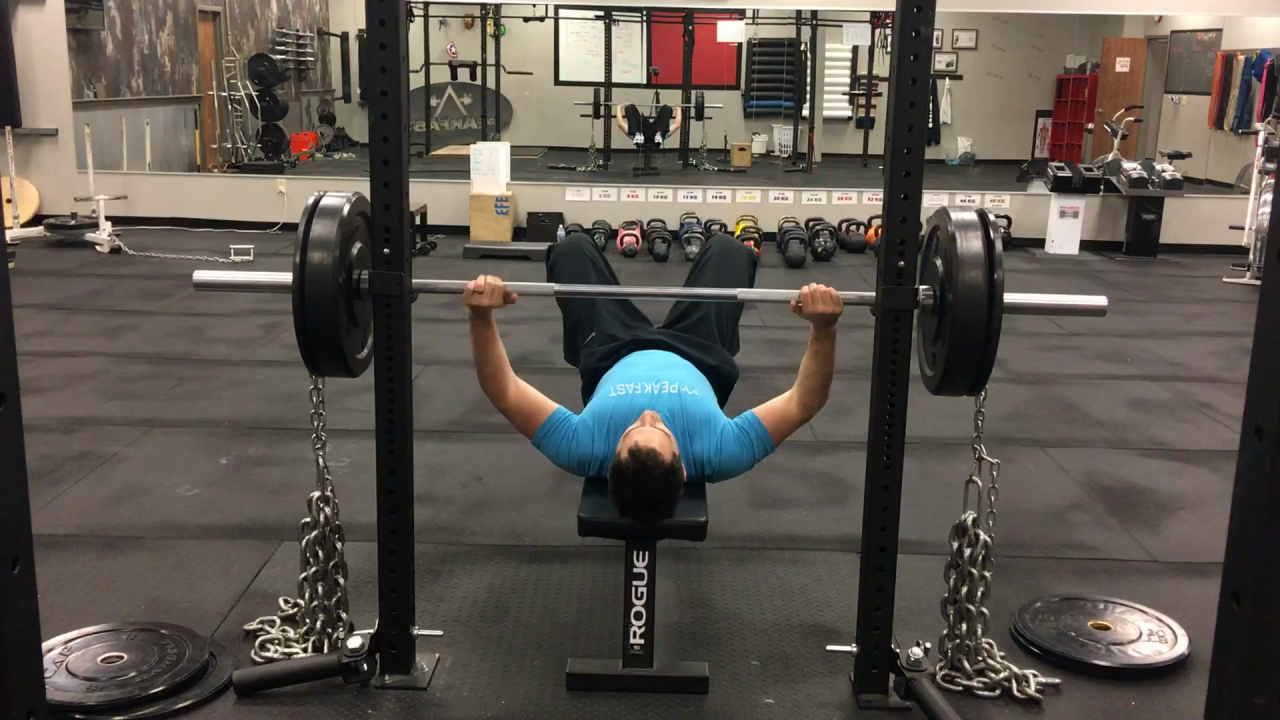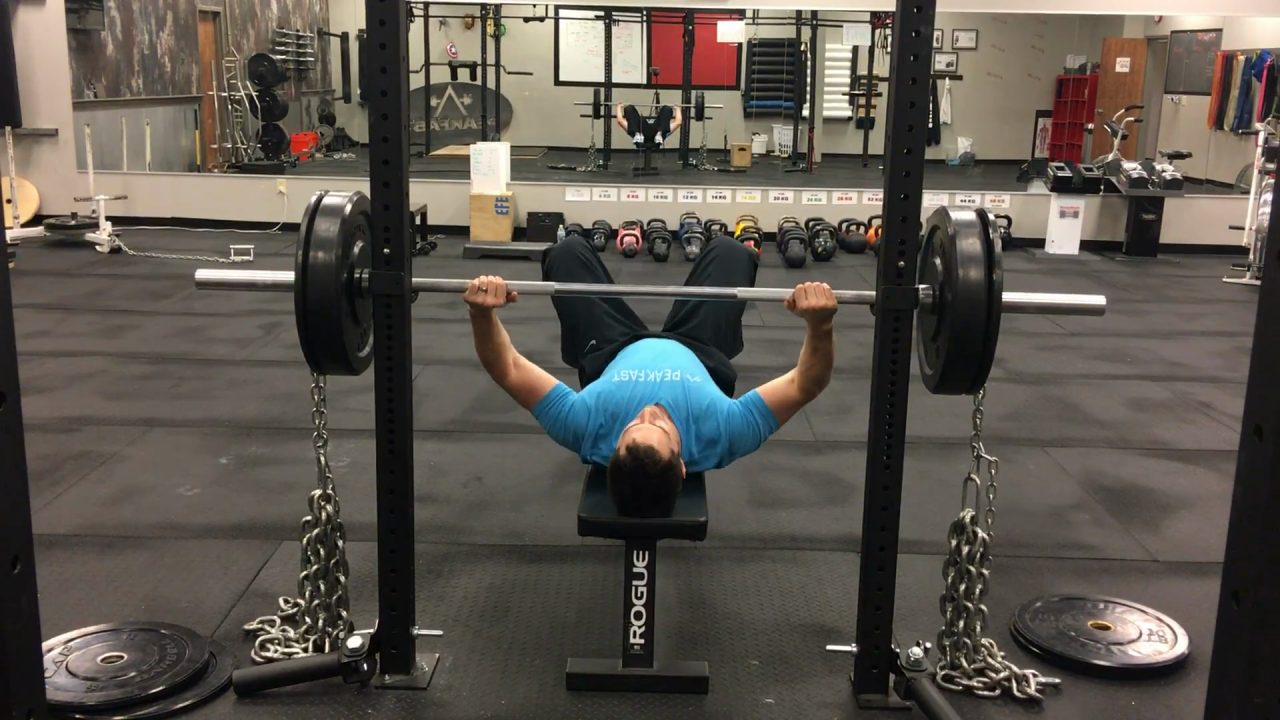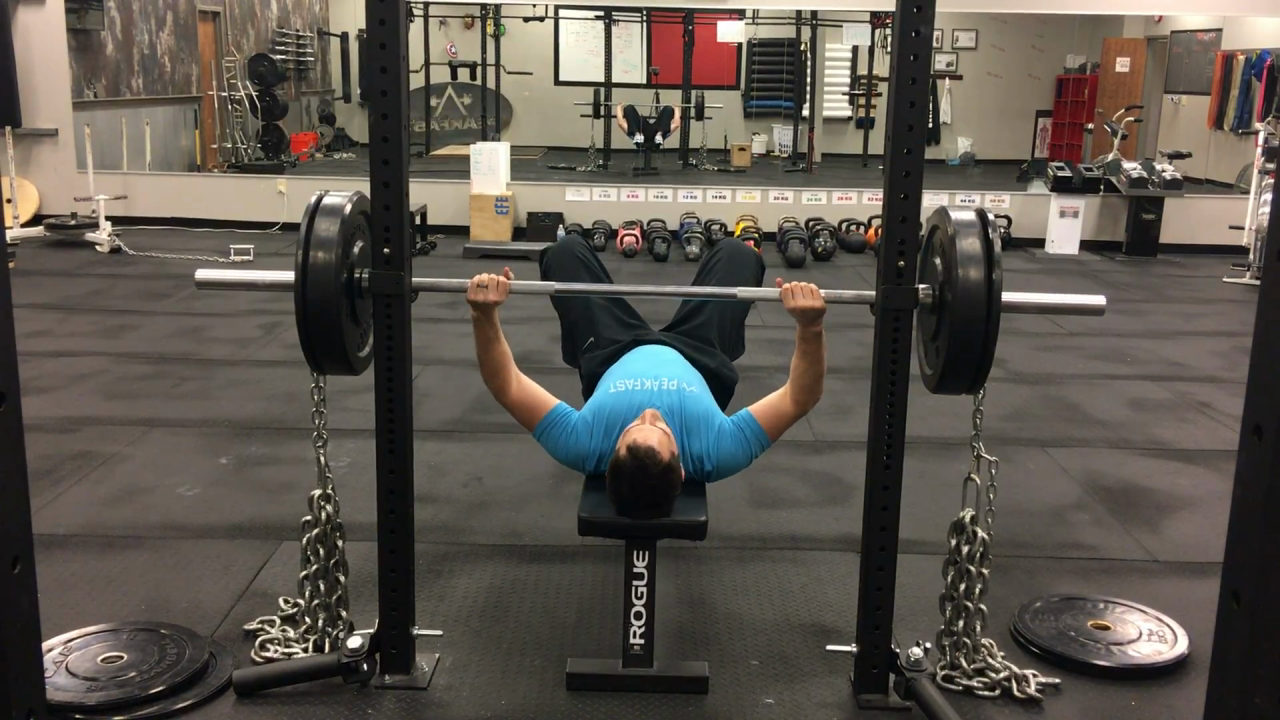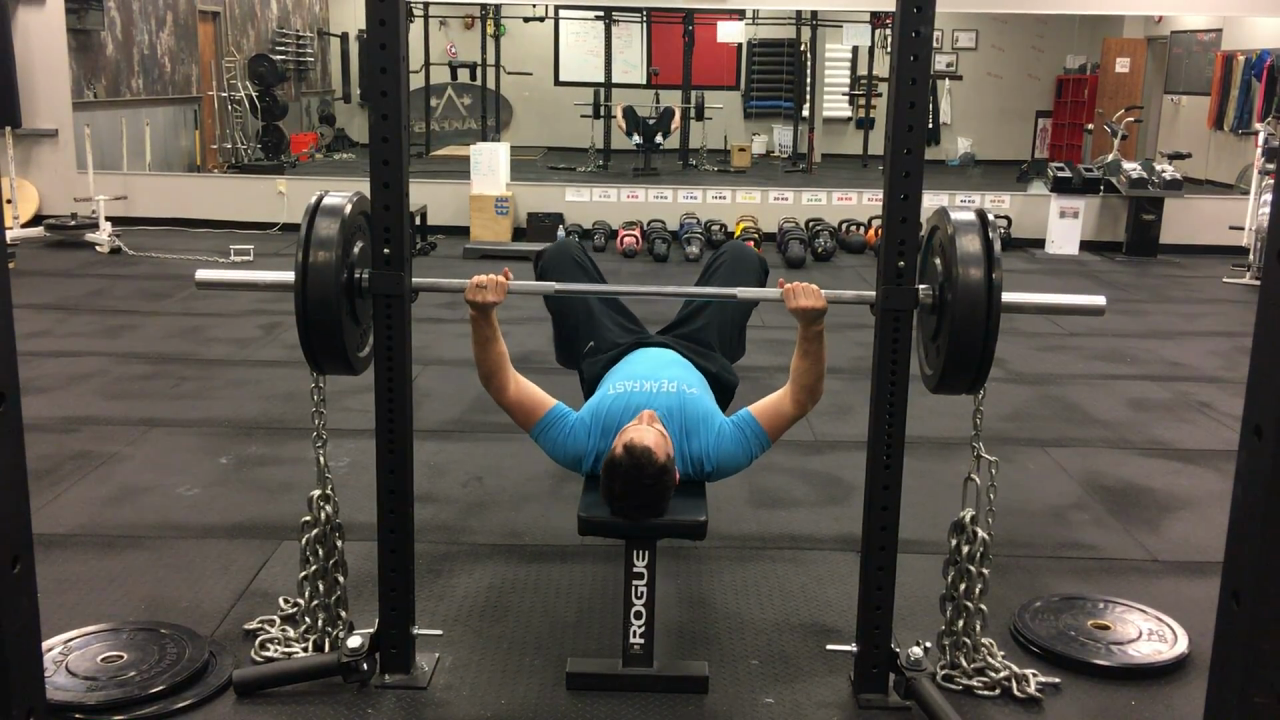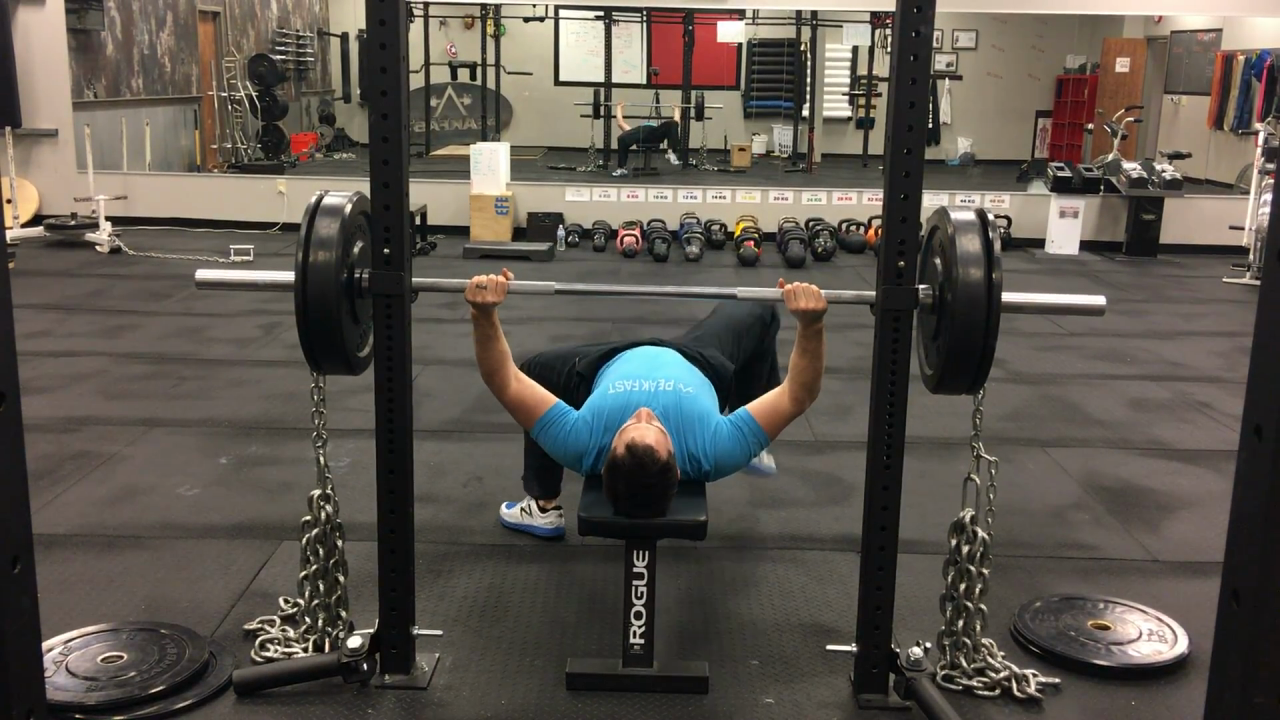
dt=1s
person 1, frame 1
left shoulder: (585, 450)
right shoulder: (715, 454)
left elbow: (503, 390)
right elbow: (805, 401)
left wrist: (482, 316)
right wrist: (823, 328)
left hip: (614, 360)
right hip: (695, 362)
left knee: (573, 248)
right knee: (729, 250)
person 1, frame 2
left shoulder: (587, 430)
right shoulder: (720, 437)
left elbow: (507, 368)
right elbow: (806, 384)
left wrist: (482, 313)
right wrist: (820, 324)
left hip: (613, 353)
right hip: (697, 354)
left knee: (567, 251)
right knee: (729, 250)
person 1, frame 3
left shoulder: (583, 446)
right shoulder: (715, 453)
left elbow: (505, 385)
right elbow: (799, 398)
left wrist: (484, 314)
right wrist: (810, 326)
left hip: (614, 360)
right hip: (697, 363)
left knee: (567, 249)
right knee: (736, 252)
person 1, frame 4
left shoulder: (581, 448)
right shoulder: (713, 455)
left elbow: (503, 387)
right elbow: (800, 398)
left wrist: (483, 315)
right wrist: (811, 325)
left hip: (612, 362)
right hip: (697, 363)
left knee: (559, 255)
right knee: (740, 255)
person 1, frame 5
left shoulder: (582, 446)
right shoulder: (710, 452)
left elbow: (506, 383)
right elbow: (798, 396)
left wrist: (484, 315)
right wrist: (810, 325)
left knee: (536, 370)
right knee: (757, 311)
left ankle: (544, 507)
right ankle: (755, 454)
